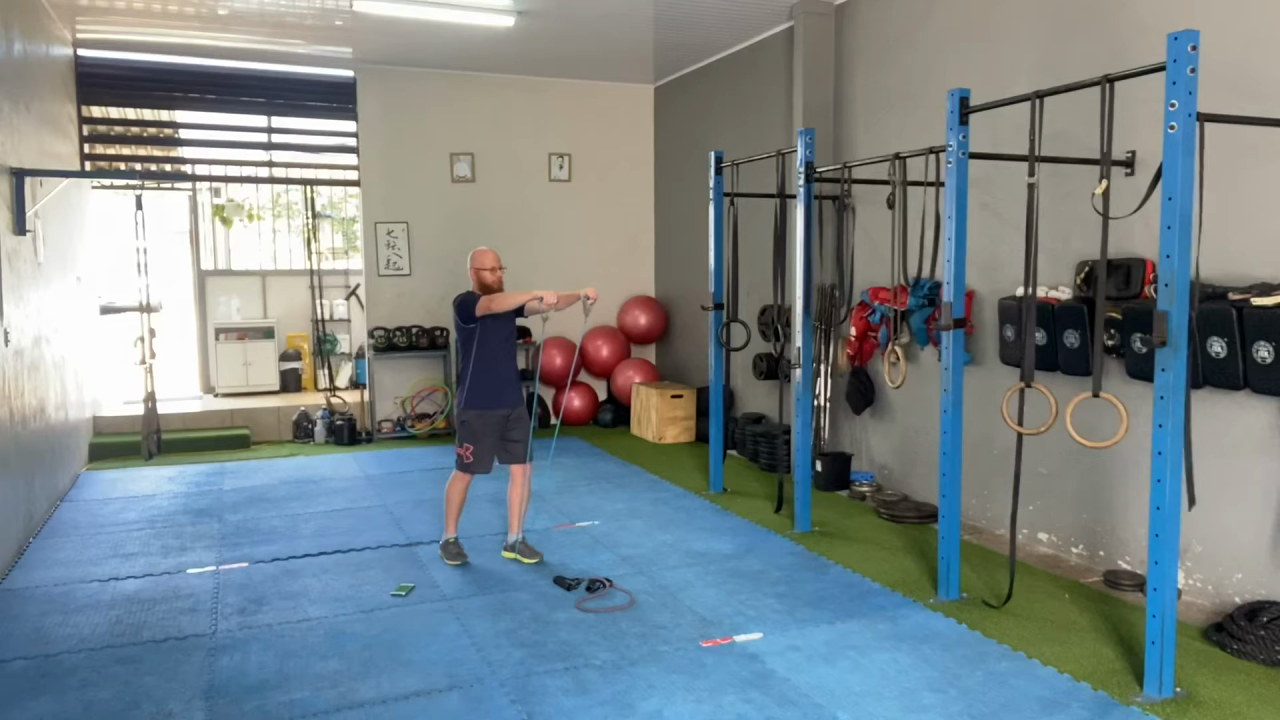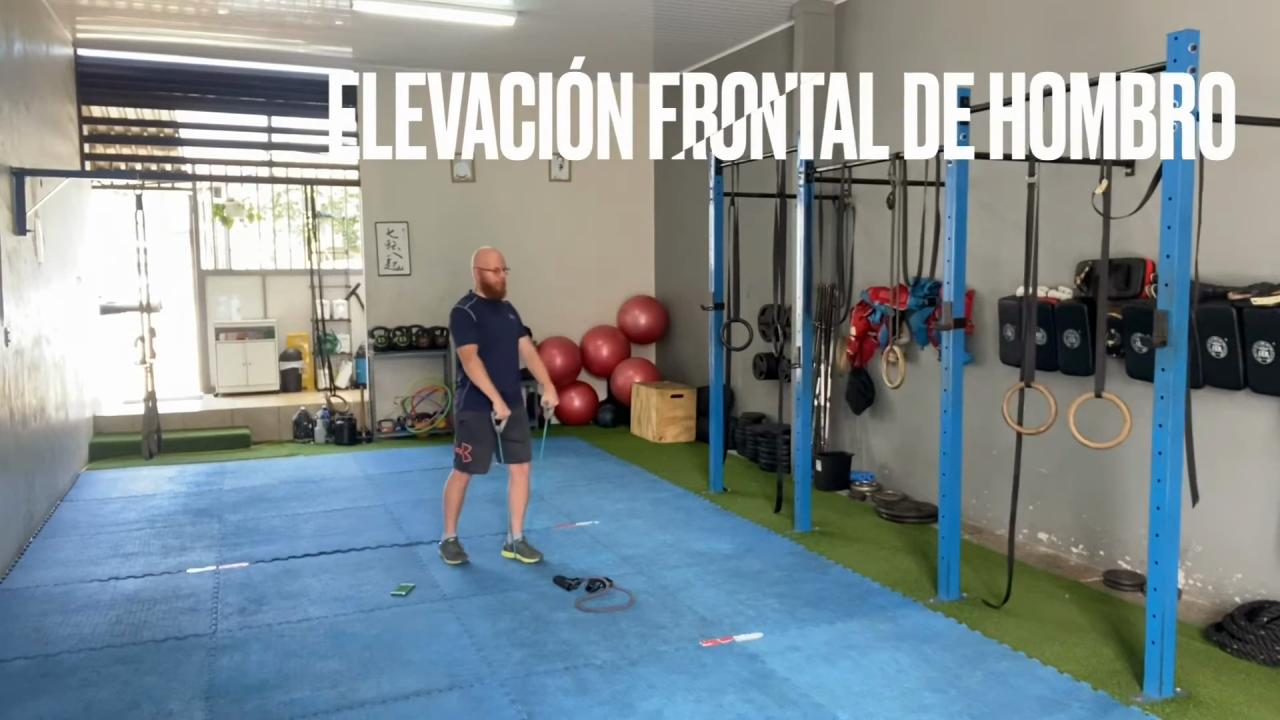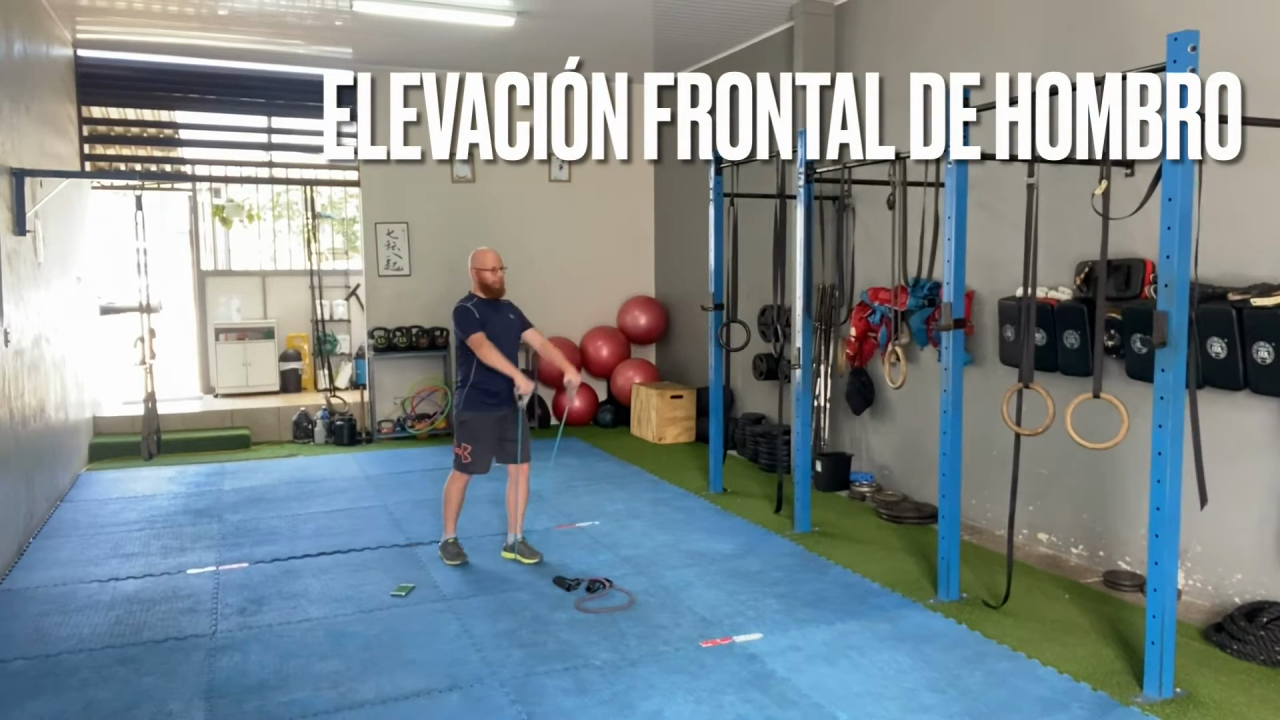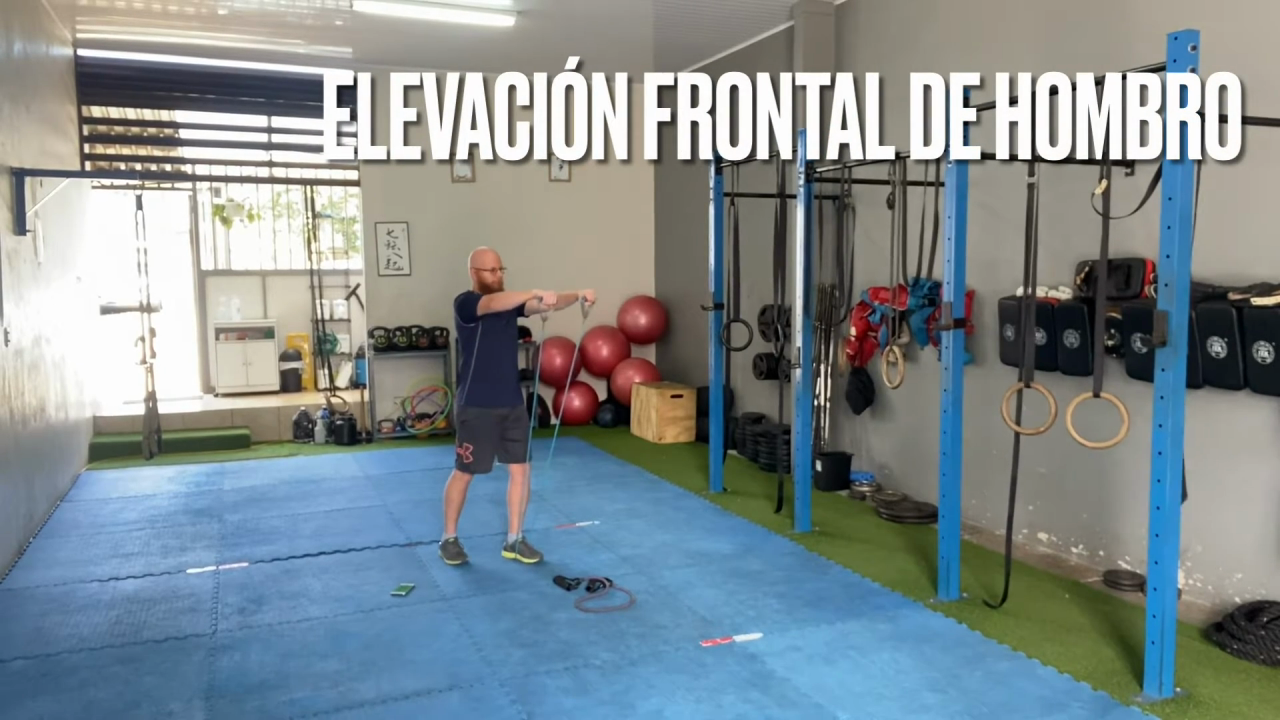
dt=1s
person 1, frame 1
left shoulder: (508, 302)
right shoulder: (465, 304)
left elbow: (546, 306)
right elbow: (492, 304)
left wrist: (578, 296)
right wrist: (538, 294)
left hip: (513, 404)
right hip: (477, 408)
left knee: (521, 469)
right knee: (465, 473)
left ankle: (514, 540)
right ankle: (449, 538)
person 1, frame 2
left shoulder: (508, 309)
right shoulder: (464, 312)
left elbow: (527, 350)
right elbow: (470, 360)
left wrist: (548, 387)
right wrist: (495, 400)
left hip: (513, 405)
right hip: (476, 409)
left knee: (521, 468)
right knee: (462, 473)
left ankle: (515, 539)
right ankle: (449, 538)
person 1, frame 3
left shoulder: (509, 309)
right shoulder: (465, 310)
left elbow: (538, 340)
right elbow: (483, 347)
left wrist: (567, 368)
right wrist: (517, 375)
left hip: (511, 404)
right hip: (475, 409)
left knee: (520, 469)
right knee: (463, 473)
left ankle: (514, 540)
right ankle: (449, 539)
person 1, frame 4
left shoulder: (509, 302)
right shoulder: (465, 303)
left elbow: (546, 305)
right elbow: (493, 304)
left wrist: (576, 296)
right wrist: (536, 293)
left hip: (513, 403)
right hip: (477, 407)
left knee: (520, 469)
right knee: (464, 473)
left ankle: (514, 539)
right ankle: (449, 538)
